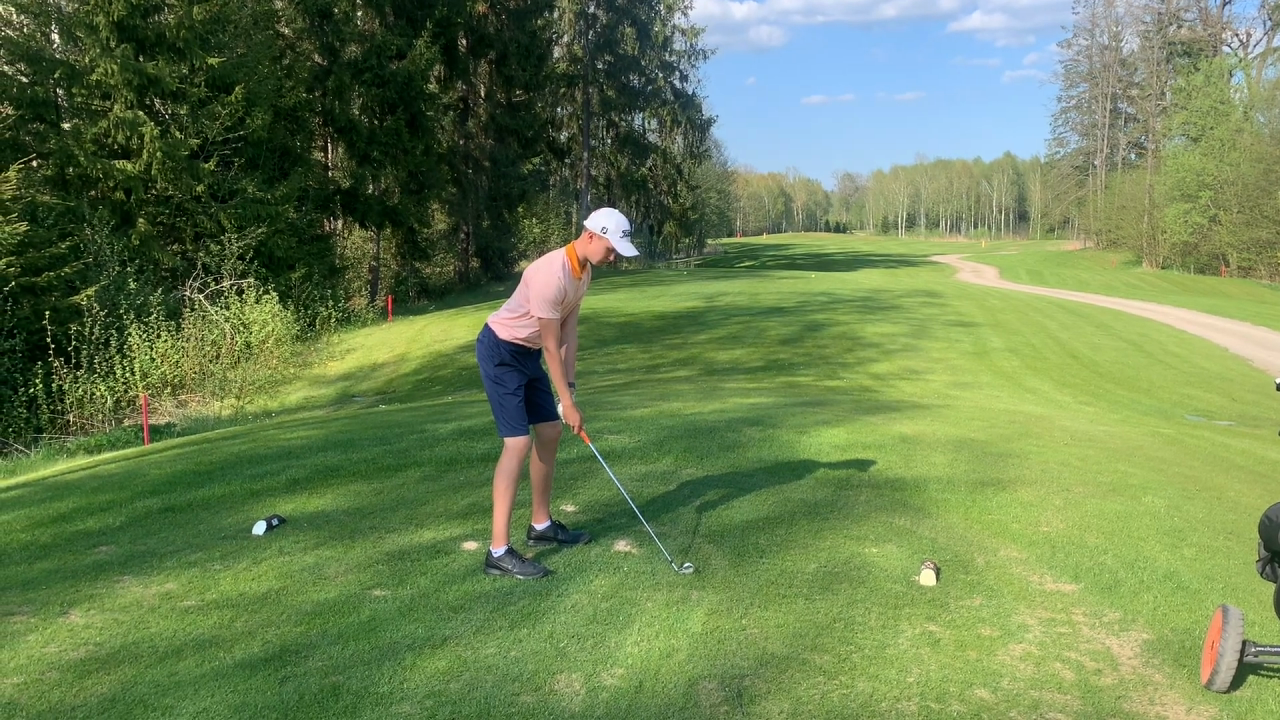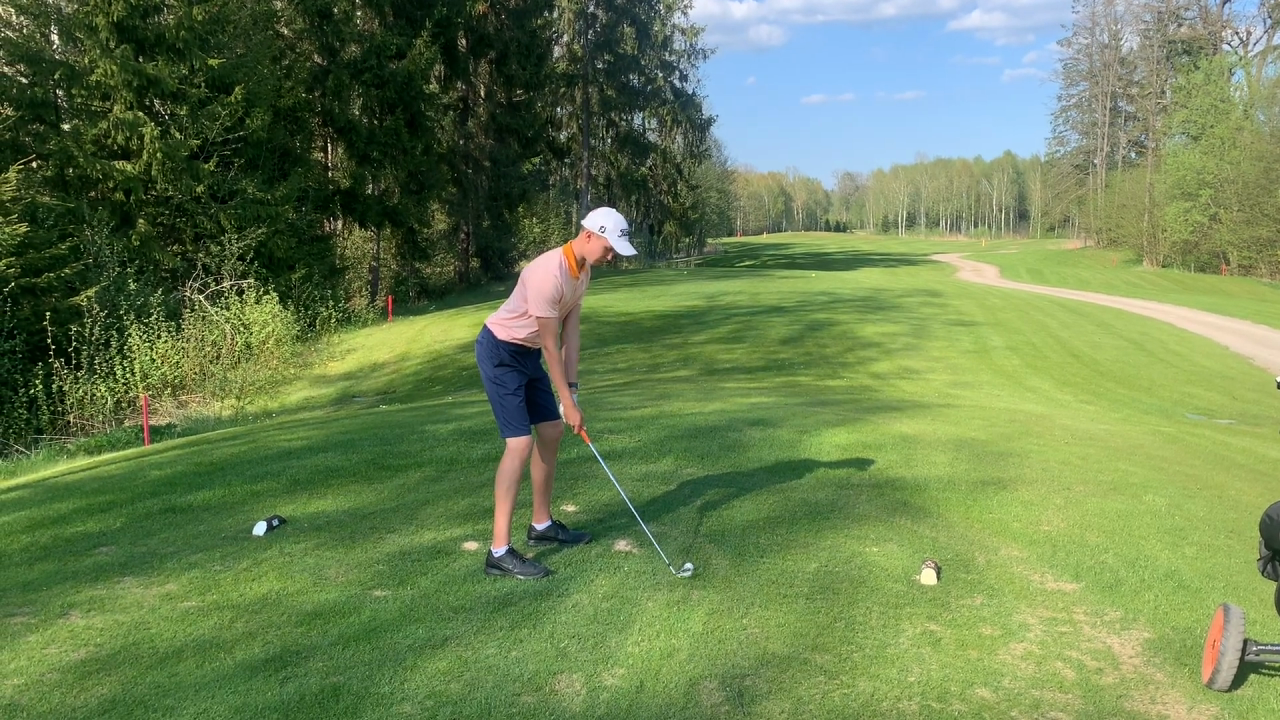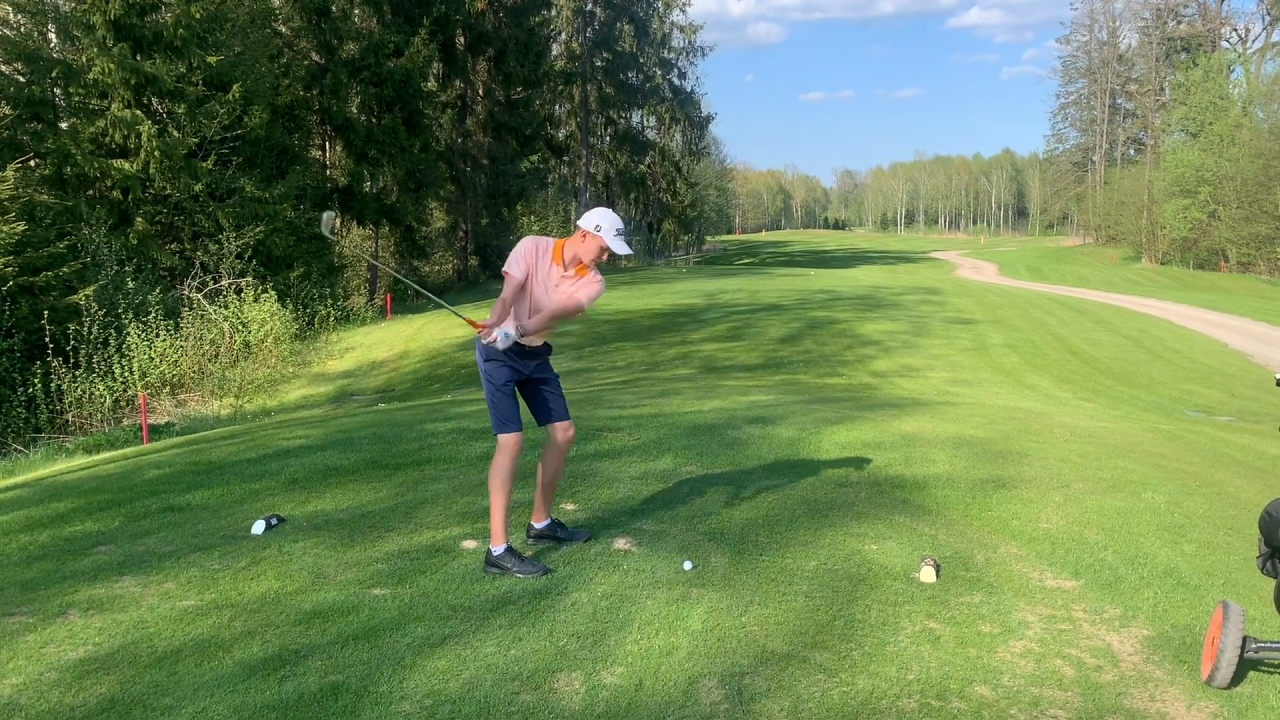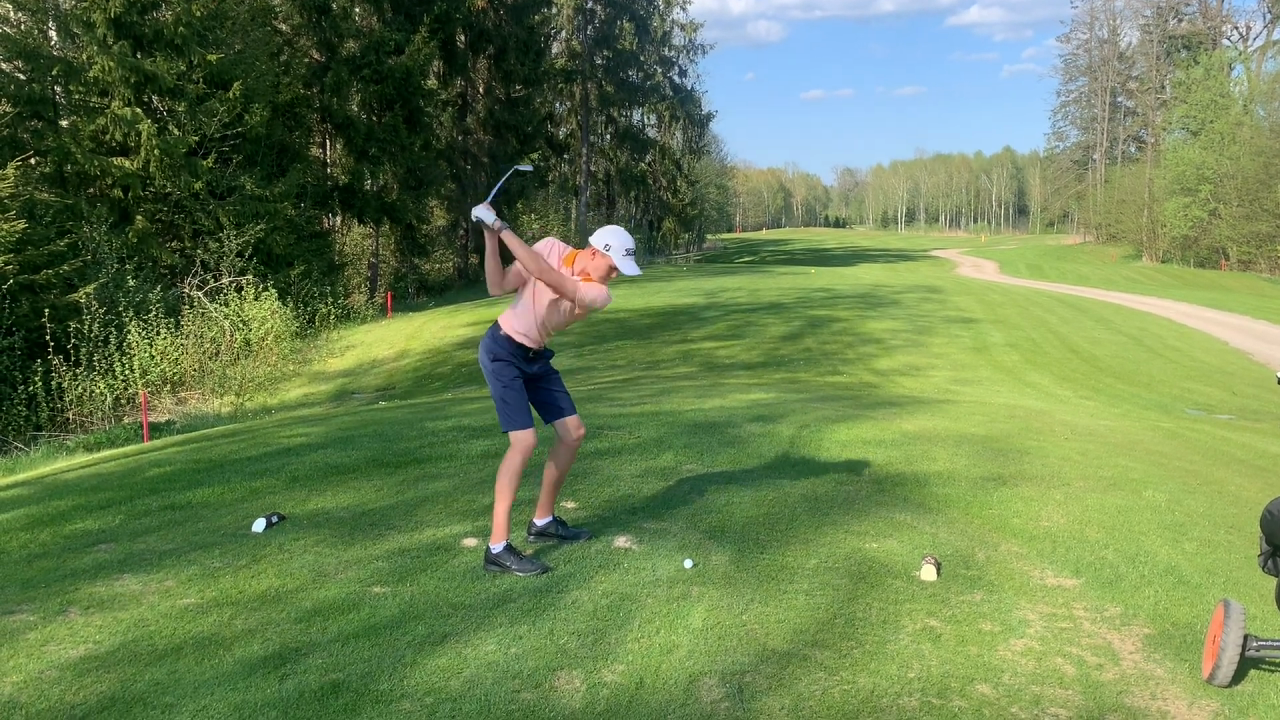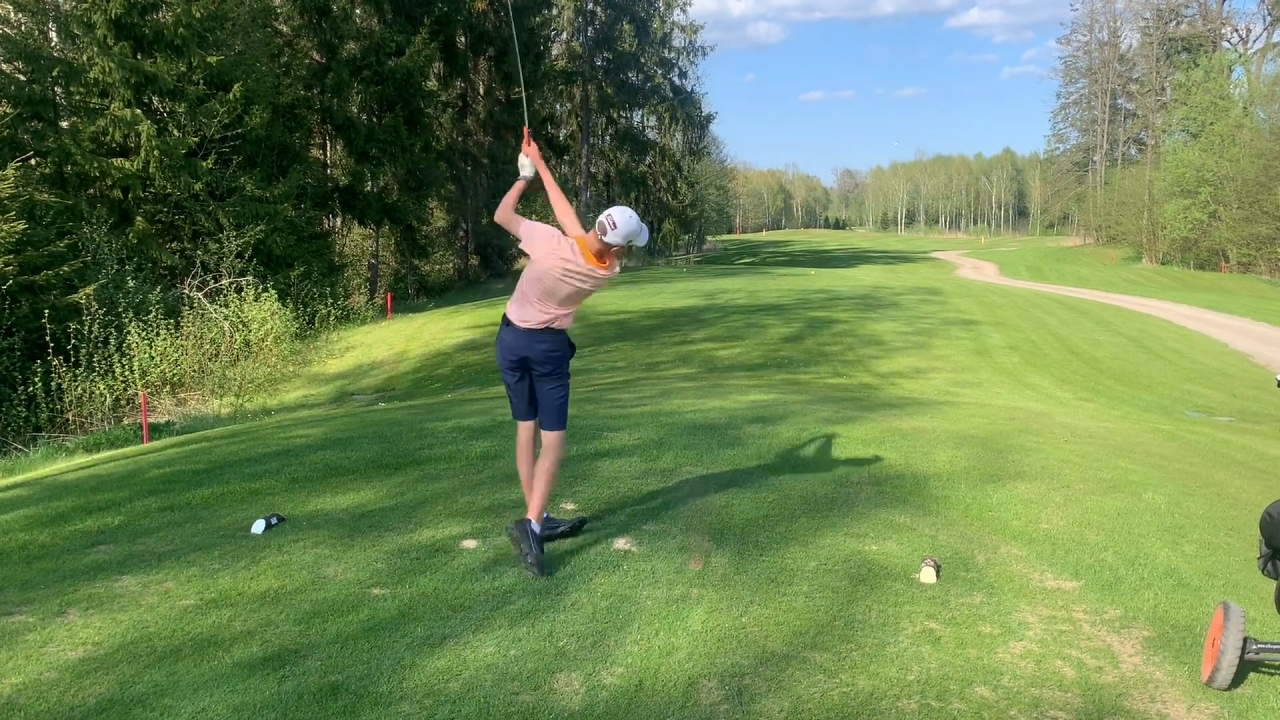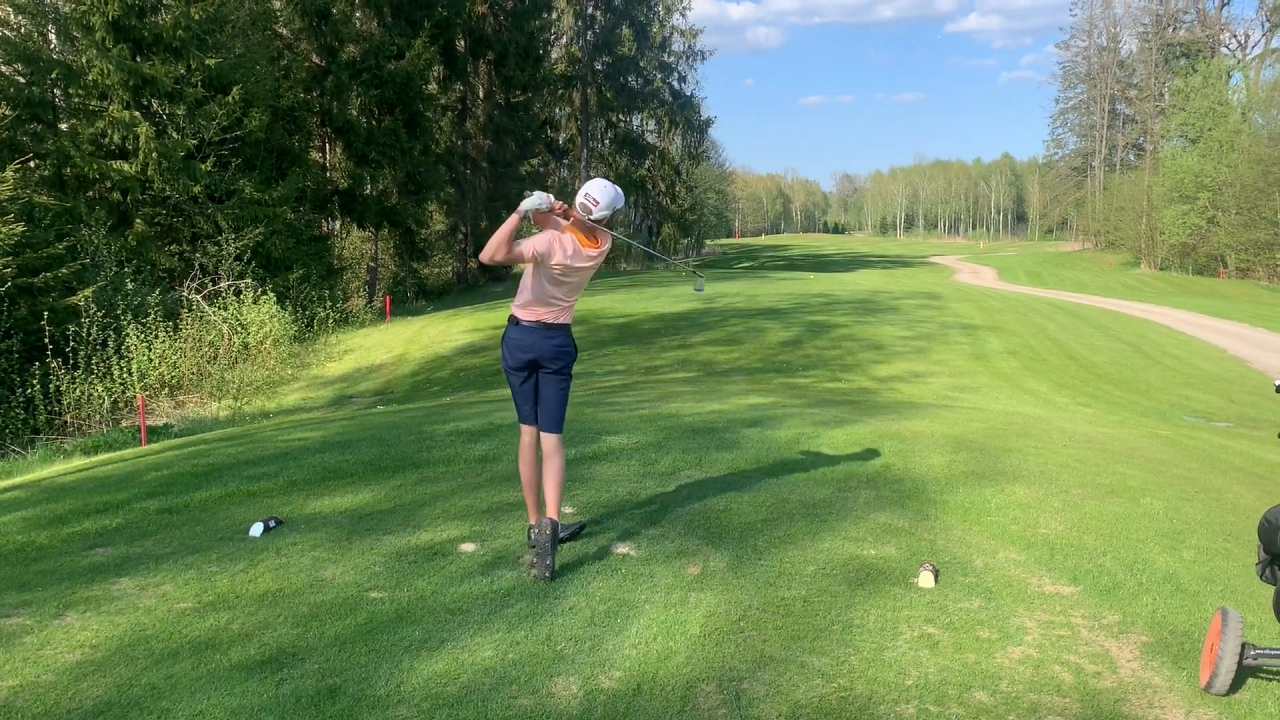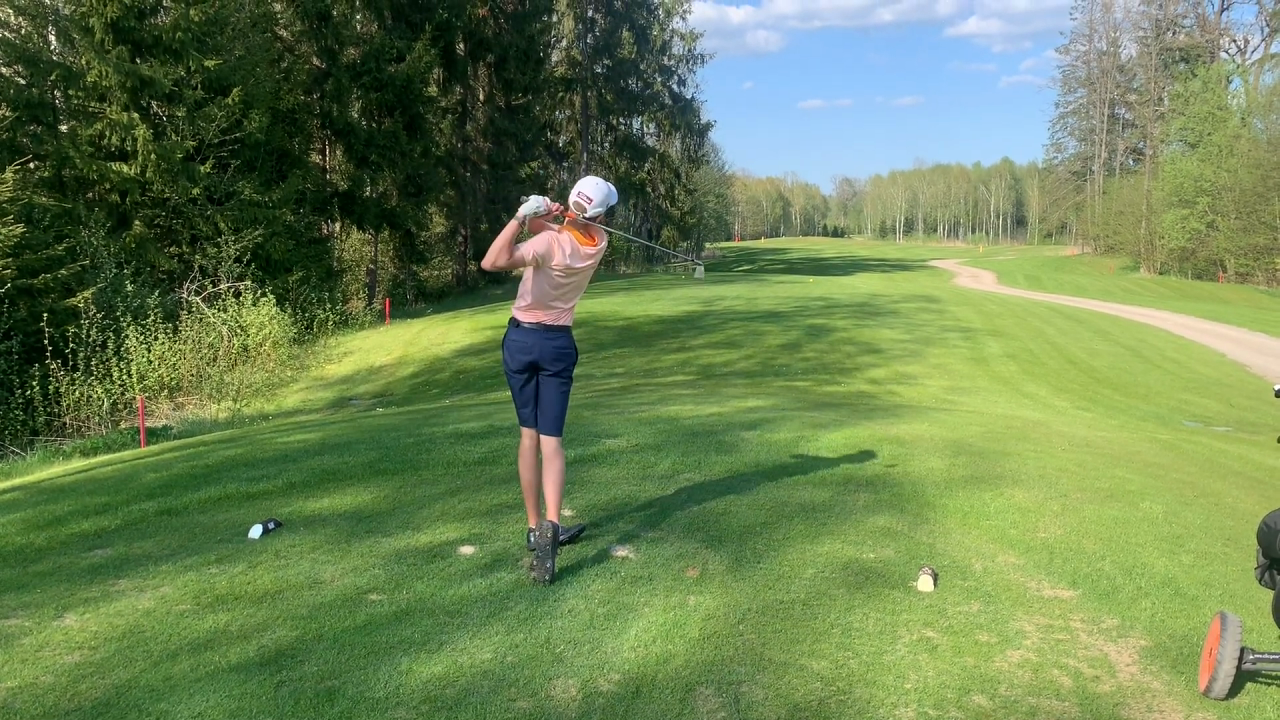
dt=0.4s
person 1, frame 1
left shoulder: (584, 270)
right shoulder: (551, 274)
left elbow: (569, 331)
right elbow: (551, 345)
left wrist: (570, 389)
right wrist: (568, 402)
left hip: (527, 352)
right hip: (501, 350)
left knee: (549, 432)
right knee: (518, 443)
left ankle: (541, 524)
right ankle: (499, 551)
person 1, frame 2
left shoulder: (583, 271)
right shoulder: (548, 273)
left elbow: (570, 331)
right elbow: (550, 344)
left wrist: (573, 388)
right wrist: (567, 402)
left hip: (527, 352)
right hip: (500, 351)
left knee: (551, 431)
right knee: (520, 444)
left ankle: (541, 524)
right ankle: (500, 551)
person 1, frame 3
left shoulder: (593, 282)
right shoulder: (531, 247)
left elbow: (554, 313)
right elbow: (507, 297)
left wrist: (515, 329)
right wrist: (493, 323)
left hip: (536, 352)
right hip: (499, 351)
left knee: (563, 433)
right knee: (511, 441)
left ankle: (541, 523)
right ankle: (498, 549)
person 1, frame 4
left shoulder: (598, 295)
right shoulder: (550, 248)
left elbow: (549, 277)
right elbow: (498, 286)
left wrist: (500, 229)
right wrist: (491, 233)
left hip: (534, 356)
right hip: (502, 350)
left knee: (573, 433)
right knee: (525, 441)
left ankle: (543, 521)
right ankle: (498, 547)
person 1, frame 5
left shoulder: (550, 243)
right shoulder: (608, 272)
left elbow: (501, 215)
right elbow: (570, 219)
left wrist: (527, 173)
right wrist: (540, 167)
left hip: (512, 338)
right hip: (548, 345)
left knee: (525, 428)
right knee: (552, 440)
left ankle: (536, 518)
right ankle: (531, 522)
person 1, frame 6
left shoulder: (551, 243)
right shoulder: (603, 244)
left elbow: (490, 256)
right elbow: (561, 223)
left wrist: (524, 211)
right wrist: (540, 211)
left hip: (519, 337)
right hip: (556, 341)
left knee: (528, 432)
right knee: (552, 438)
left ankle: (536, 524)
right ankle: (550, 524)
person 1, frame 7
left shoulder: (550, 243)
right shoulder: (599, 242)
left elbow: (492, 262)
left wrist: (523, 215)
right wrist: (536, 218)
left hip: (521, 339)
right hip: (558, 343)
left knee: (529, 435)
right knee: (551, 440)
left ankle: (535, 527)
right ankle: (550, 527)
